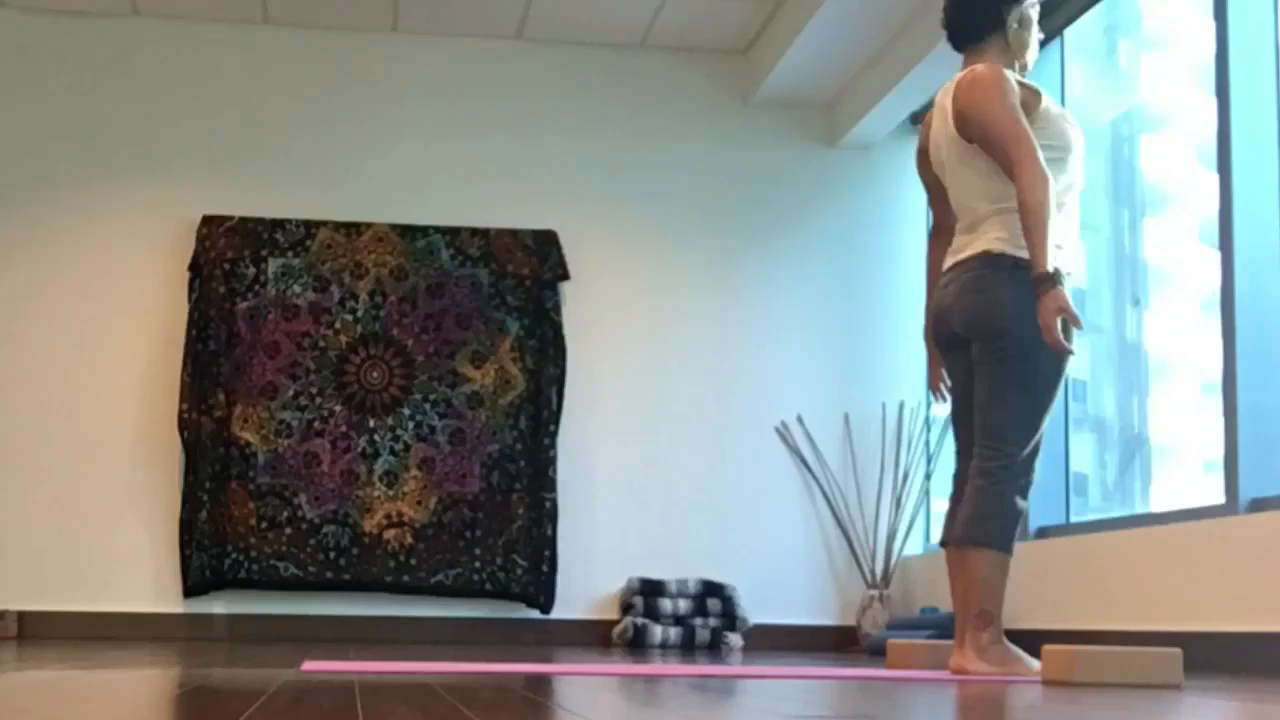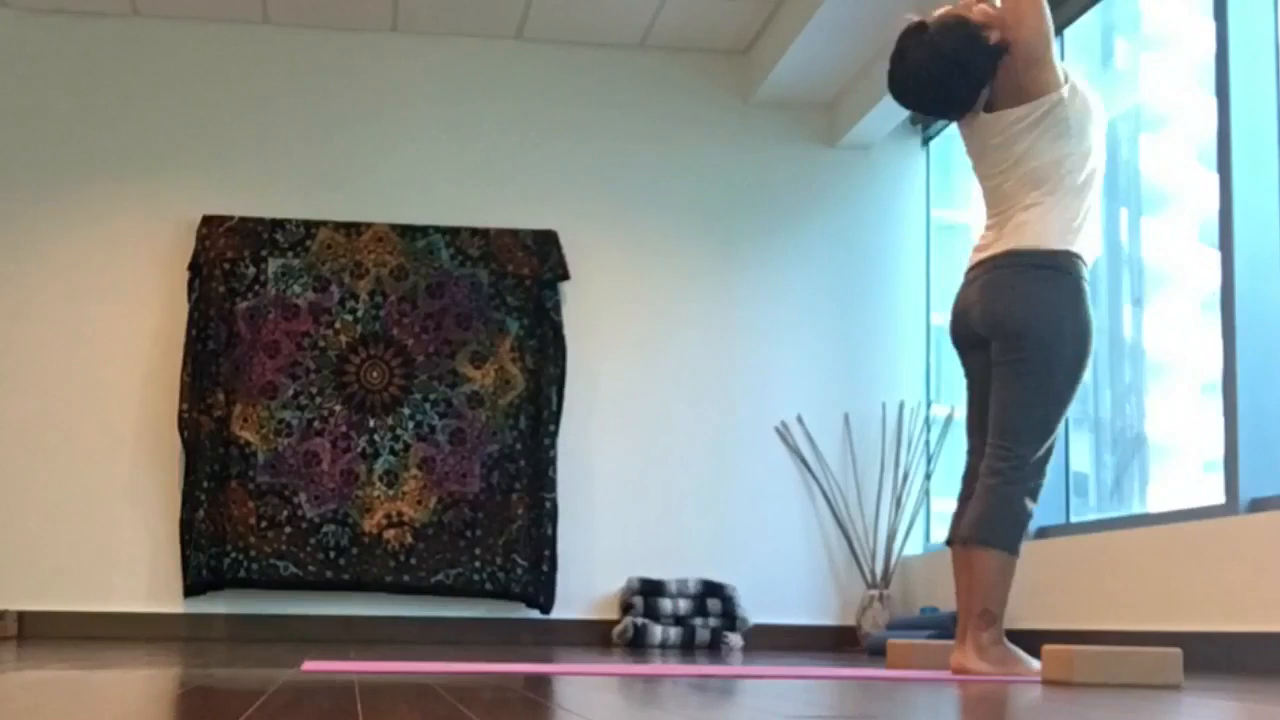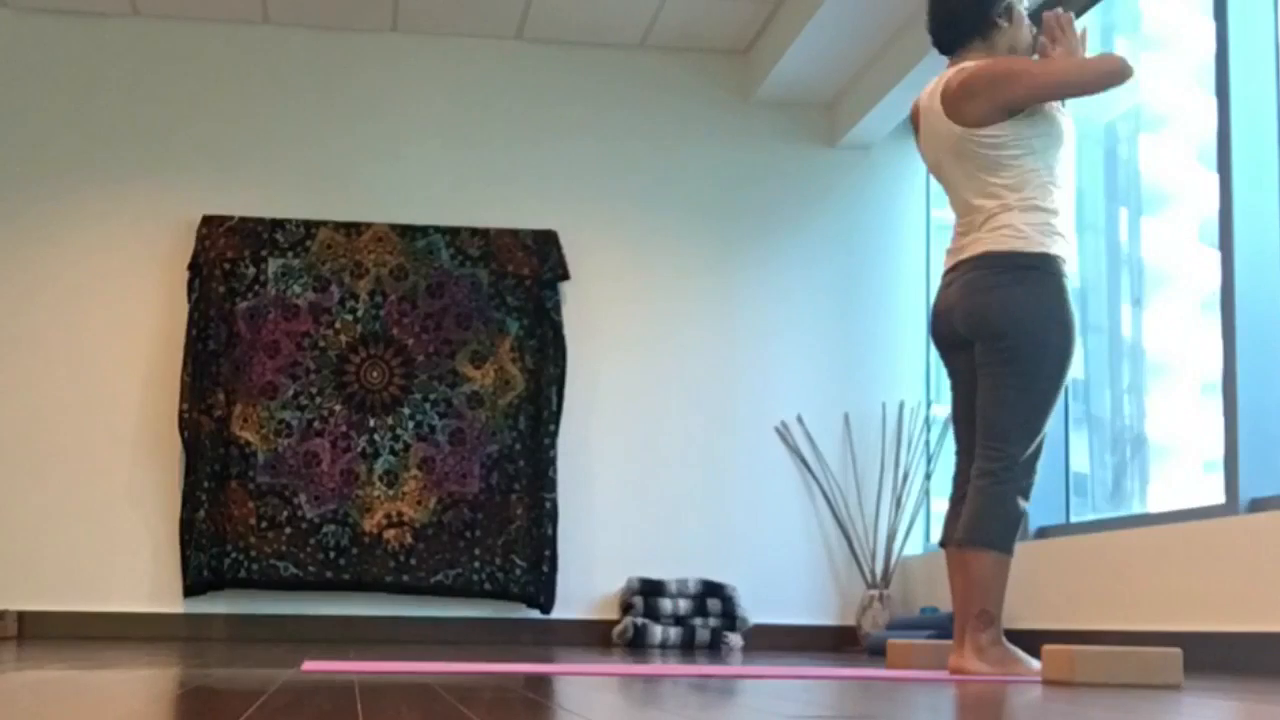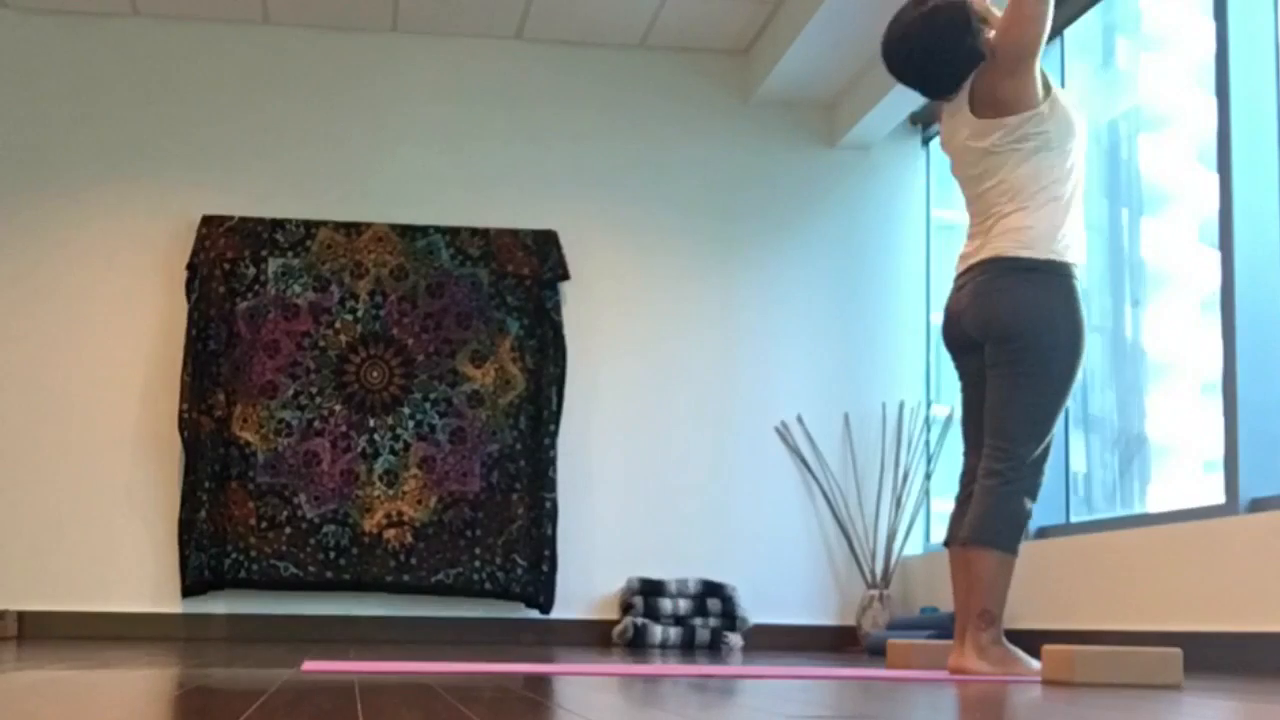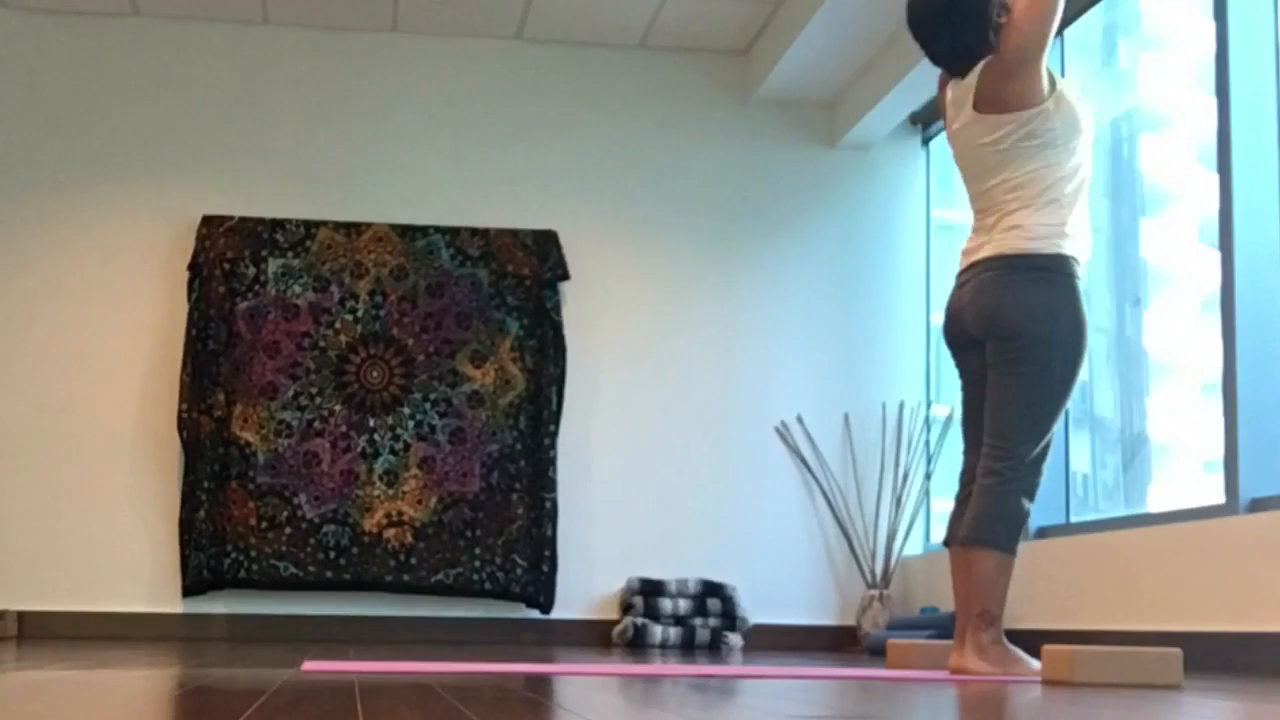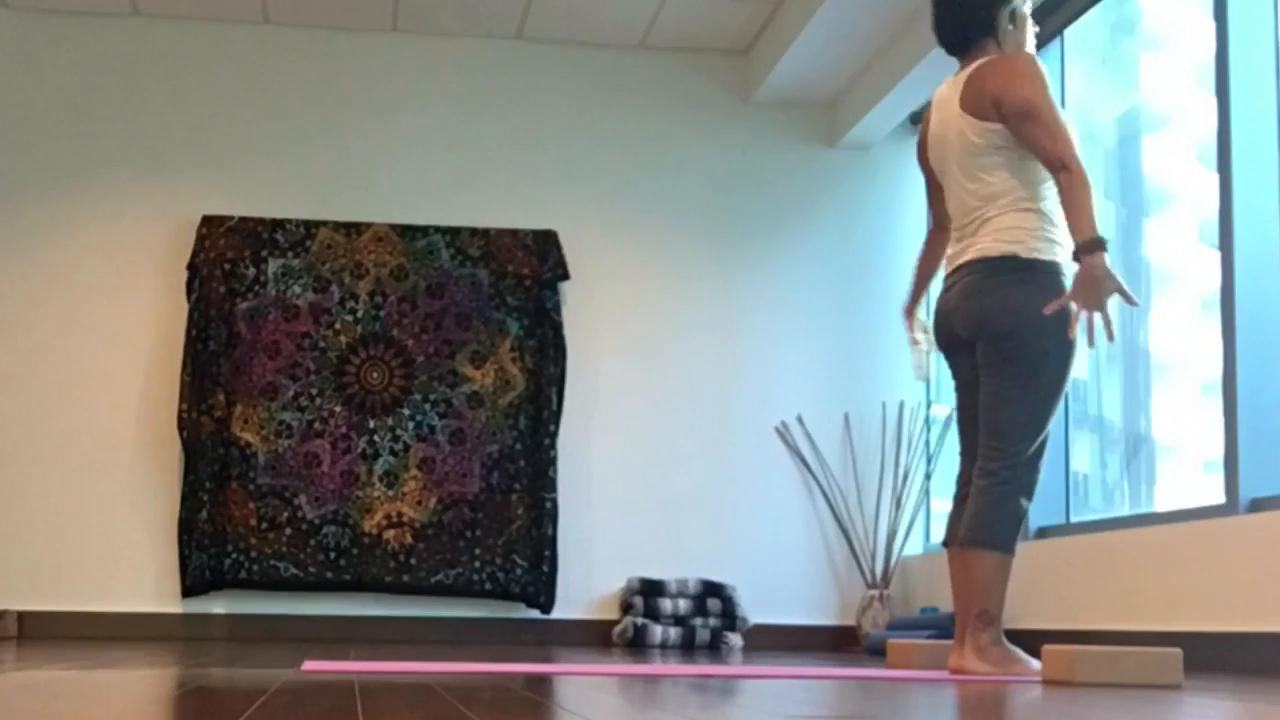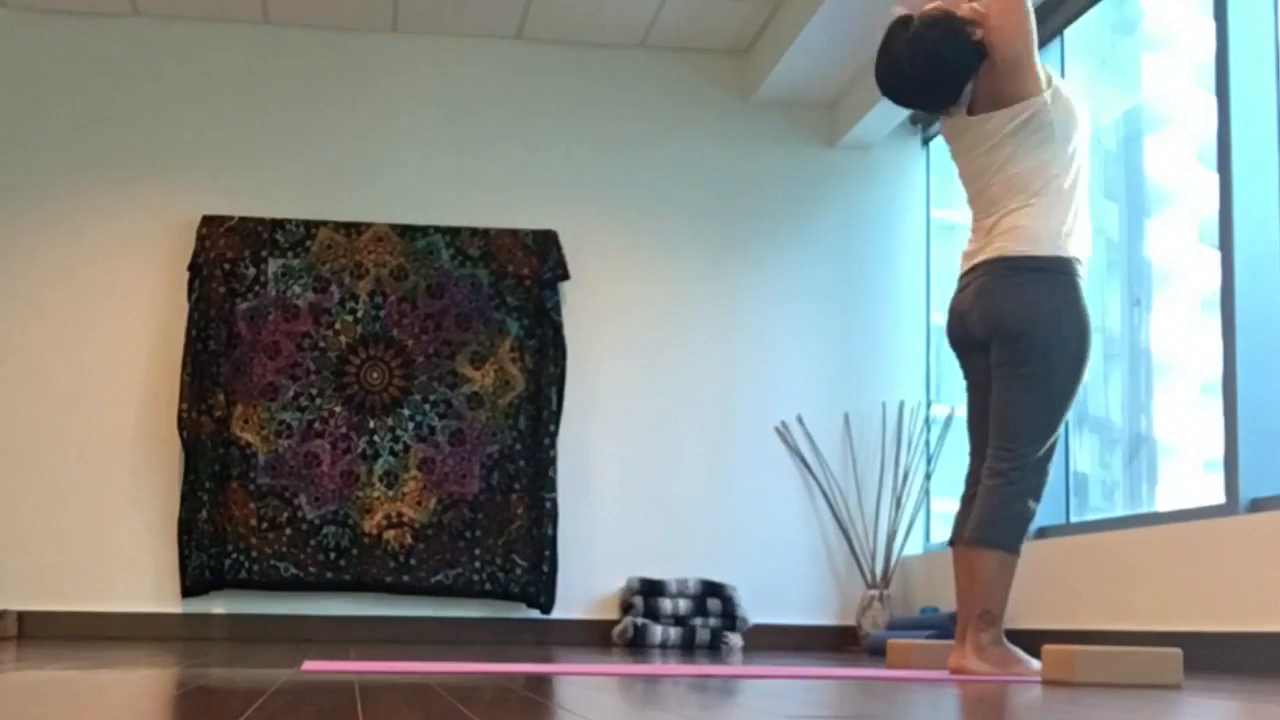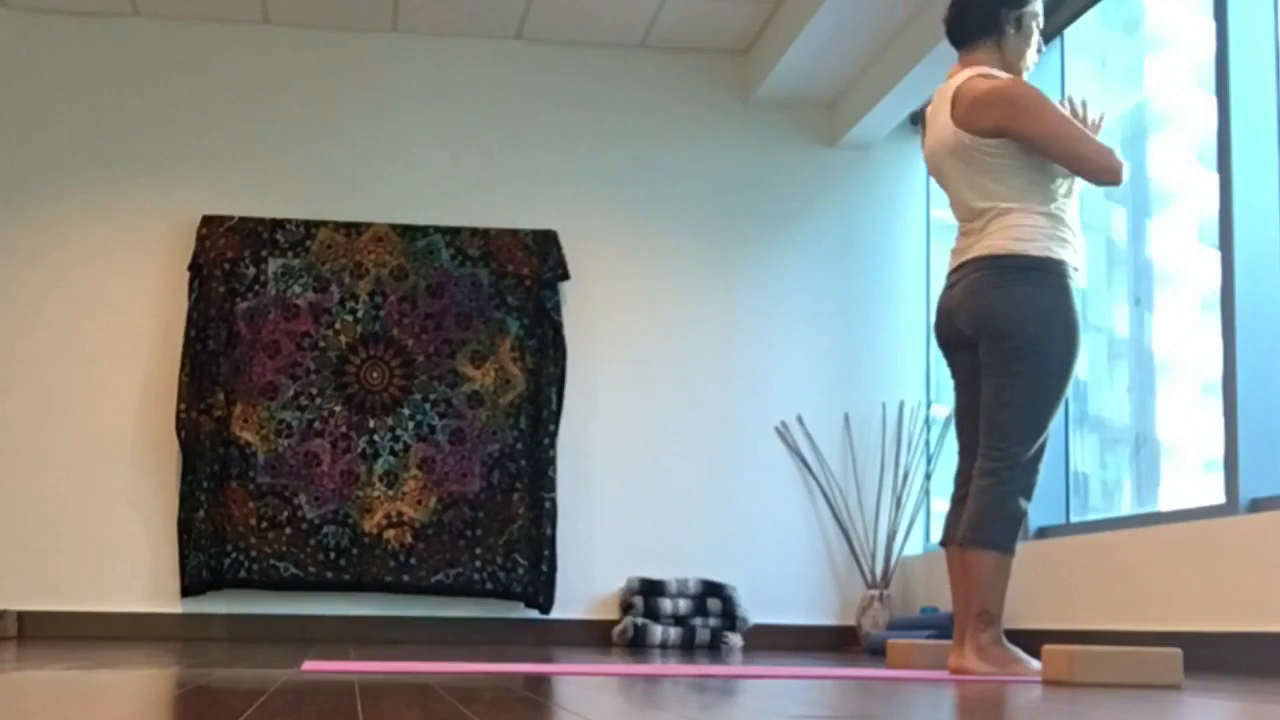
dt=0.2s
person 1, frame 1
left shoulder: (938, 114)
right shoulder: (989, 84)
right elbow: (1029, 177)
left wrist: (935, 328)
right wrist: (1046, 279)
left hip: (963, 291)
right hip: (1011, 284)
left knee: (978, 471)
right knee: (1002, 469)
left ankle: (969, 639)
right ankle: (982, 642)
person 1, frame 2
left shoulder: (967, 96)
right shoulder: (1027, 69)
left hip: (986, 290)
right hip: (1040, 283)
left knee: (987, 469)
right knee: (1013, 468)
left ankle: (974, 638)
right ankle: (983, 642)
person 1, frame 3
left shoulder: (929, 105)
right shoulder: (994, 79)
right elbow: (1116, 69)
left wrist: (1049, 60)
right wrist: (1069, 58)
left hip: (963, 290)
right hip: (1019, 282)
left knee: (977, 472)
right knee: (1005, 469)
left ankle: (968, 639)
right ankle: (982, 643)
person 1, frame 4
left shoulder: (957, 106)
right shoulder: (1009, 75)
left hip: (976, 292)
right hip: (1028, 288)
left knee: (986, 473)
right knee: (1010, 471)
left ankle: (970, 639)
right ankle: (982, 642)
person 1, frame 5
left shoulder: (955, 92)
right shoulder: (1008, 72)
left hip: (977, 291)
right hip: (1033, 283)
left knee: (985, 470)
right knee: (1011, 469)
left ankle: (969, 639)
right ankle: (982, 642)
person 1, frame 6
left shoulder: (937, 112)
right shoulder: (1005, 75)
left elbow: (940, 226)
right elbow: (1066, 163)
left wrist: (913, 300)
right wrist: (1090, 254)
left hip: (965, 293)
right hip: (1021, 285)
left knee: (982, 472)
right knee: (1007, 470)
left ankle: (970, 640)
right ankle: (983, 642)
person 1, frame 7
left shoulder: (958, 101)
right shoulder: (1009, 77)
left hip: (981, 290)
right hip: (1035, 284)
left knee: (990, 472)
right knee: (1015, 469)
left ankle: (969, 638)
right ankle: (981, 642)
person 1, frame 8
left shoulder: (940, 109)
right shoulder: (1000, 94)
right elbow: (1108, 169)
left wrist: (1069, 132)
right wrist: (1081, 134)
left hip: (969, 290)
right hip: (1026, 287)
left knee: (980, 471)
right knee: (1008, 469)
left ankle: (968, 639)
right ankle: (983, 642)
